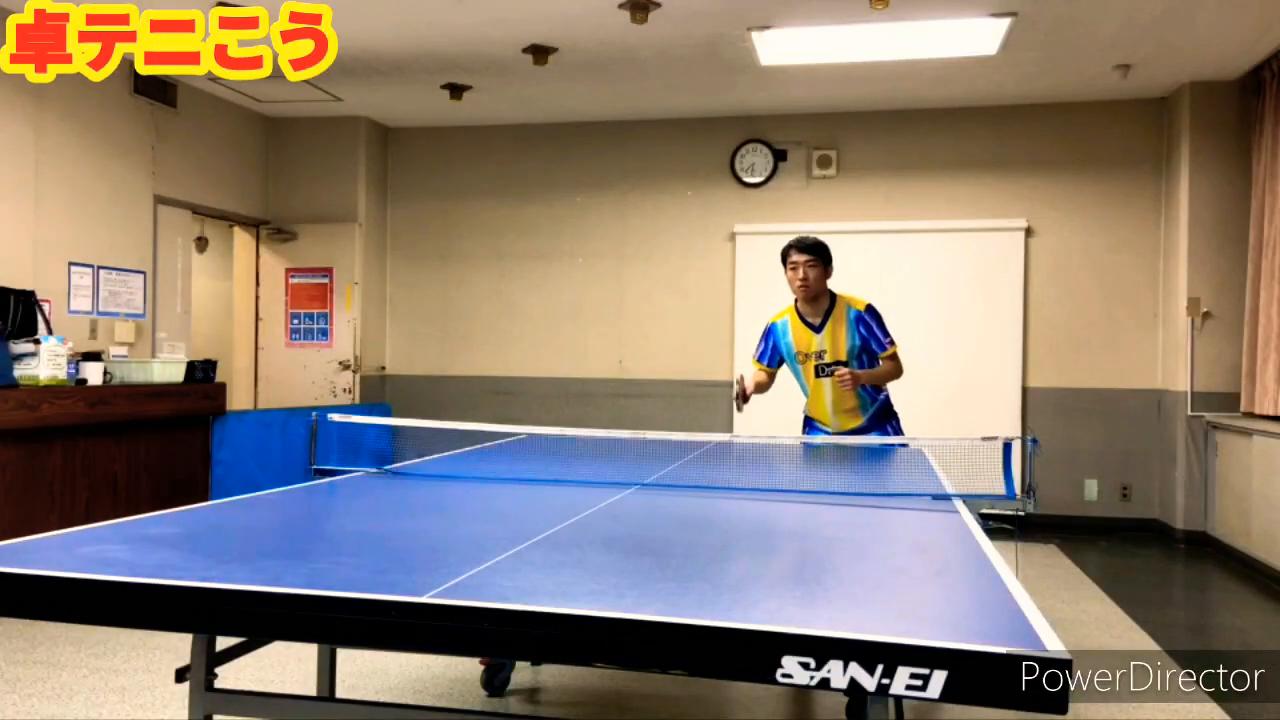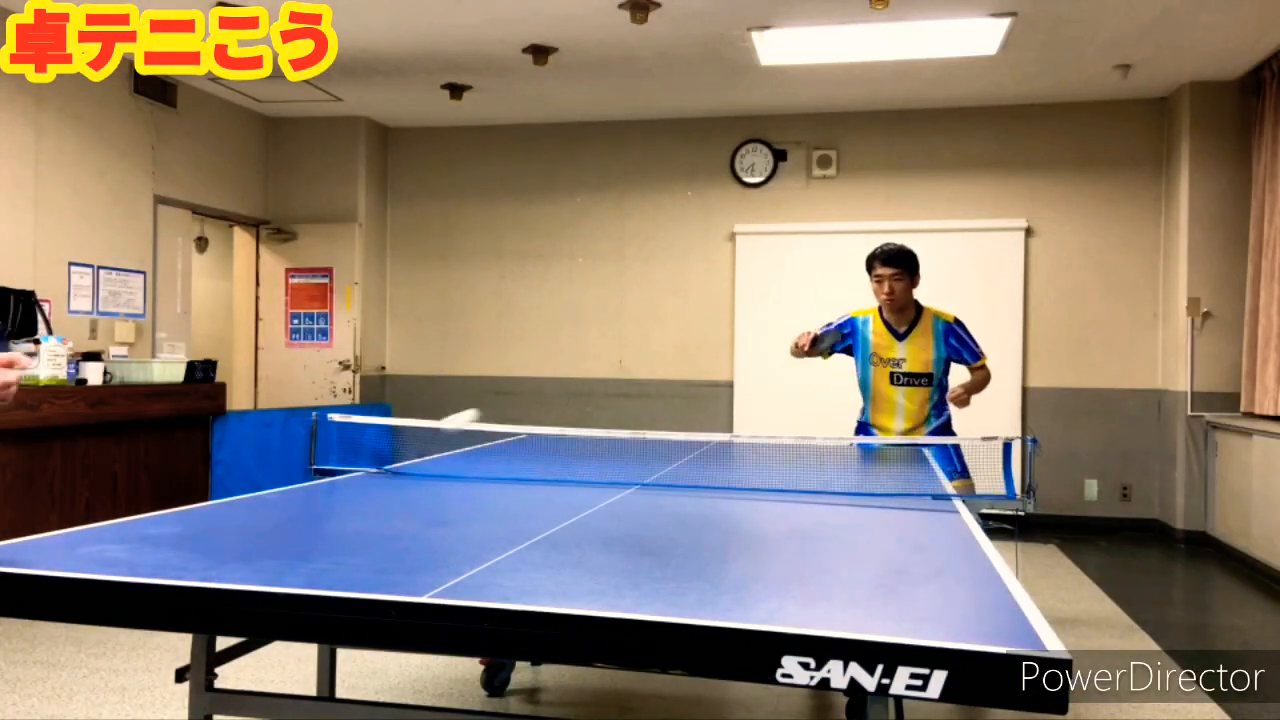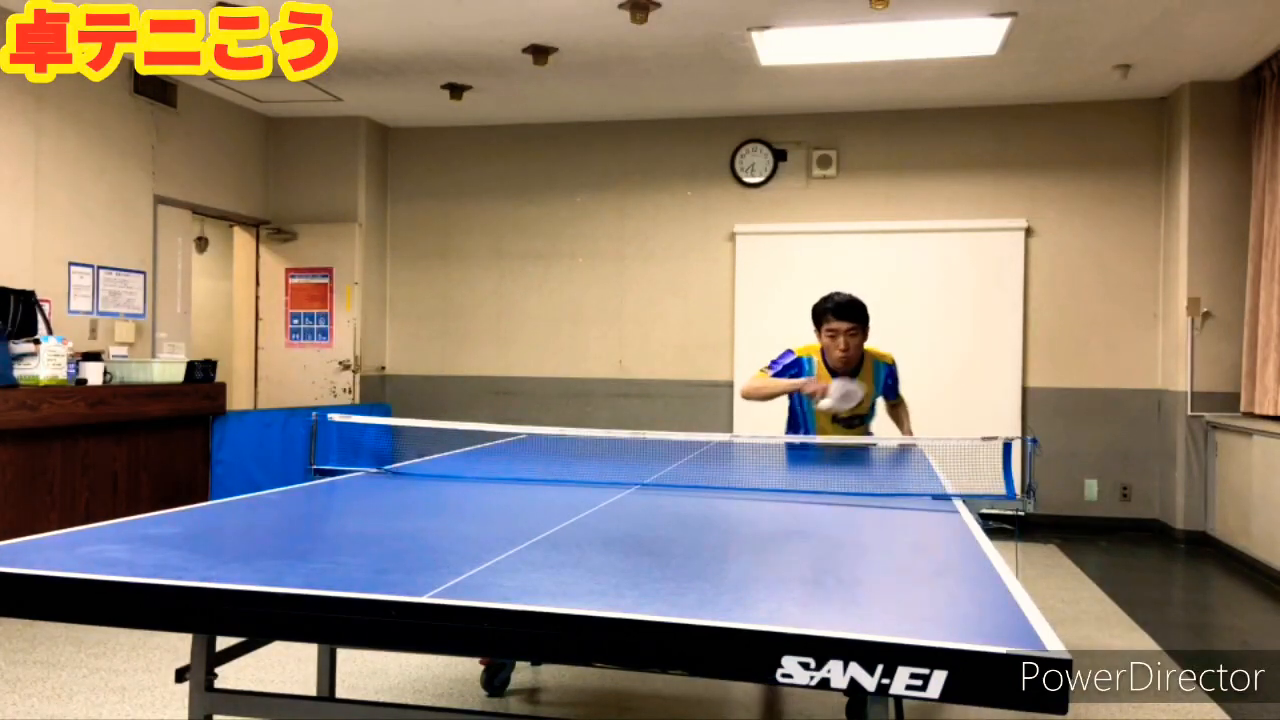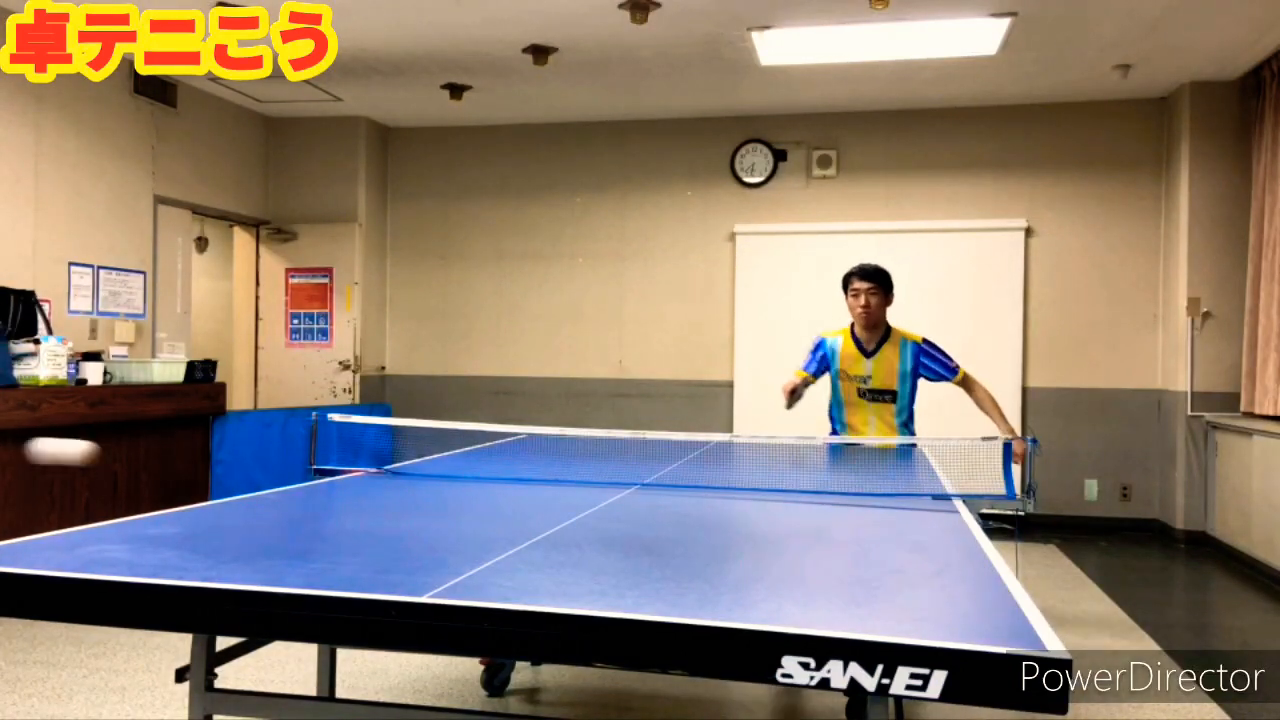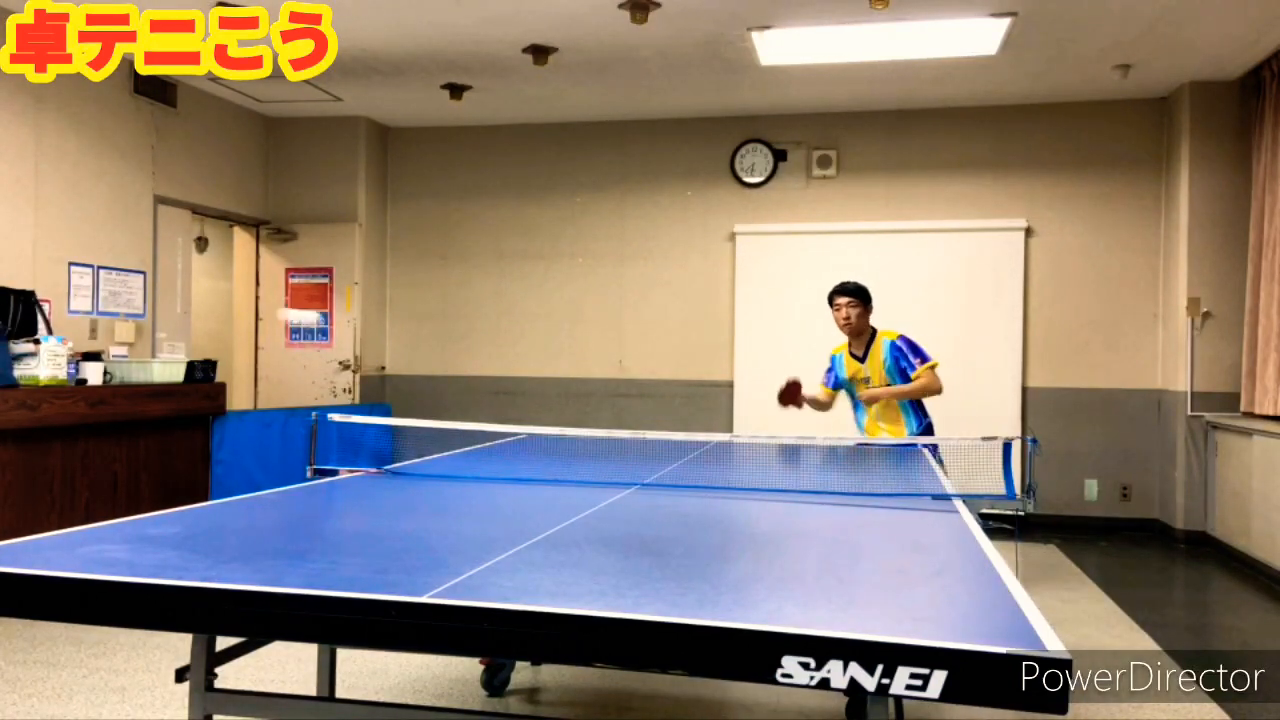
dt=0.5s
person 1, frame 1
left shoulder: (859, 313)
right shoulder: (778, 327)
left elbow: (894, 367)
right elbow: (766, 373)
left wrist: (860, 376)
right wrist: (752, 385)
left hip: (874, 428)
right hip: (820, 432)
person 1, frame 2
left shoulder: (944, 326)
right shoulder: (857, 325)
left elbow: (981, 370)
right elbow: (805, 346)
left wrist: (967, 388)
right wrist: (803, 344)
left hip: (931, 439)
right hip: (873, 440)
left knee: (962, 498)
person 1, frame 3
left shoulder: (883, 365)
right shoulder: (800, 362)
left elbow: (894, 402)
right elbow: (749, 389)
left wrist: (907, 434)
right wrist: (799, 384)
person 1, frame 4
left shoulder: (914, 348)
right shoulder: (830, 344)
left elbow: (972, 386)
right elbow: (801, 380)
left wrist: (1008, 433)
right wrist: (793, 388)
person 1, frame 5
left shoulder: (894, 344)
right shoulder: (838, 357)
left elbow: (933, 385)
right elbow: (826, 402)
left wrist: (883, 393)
right wrist: (803, 398)
